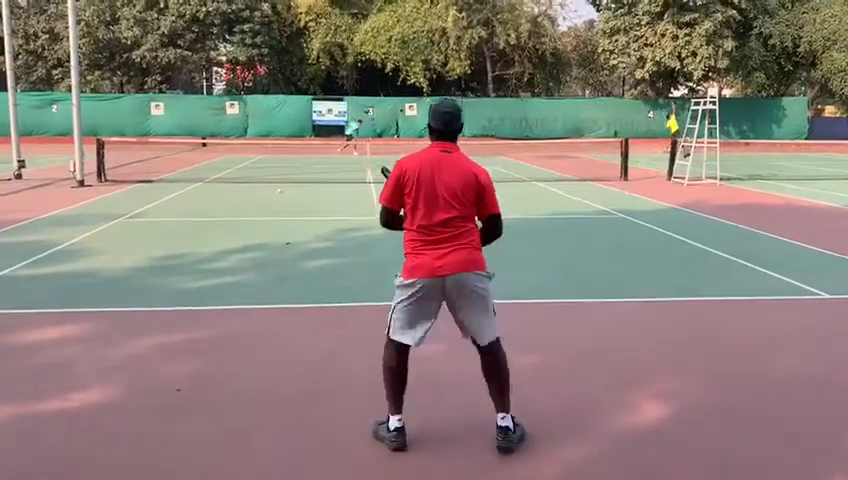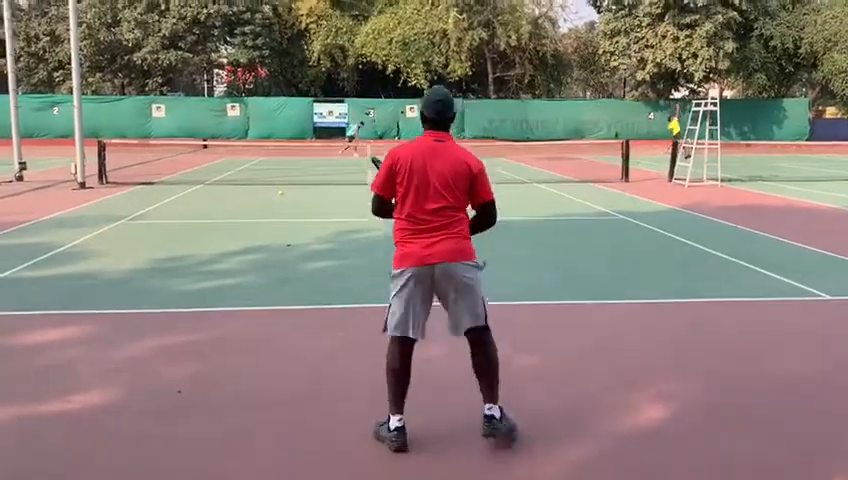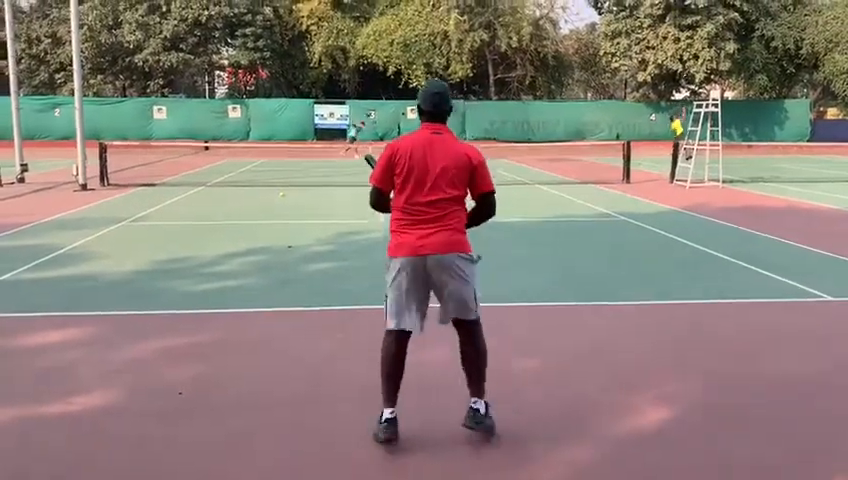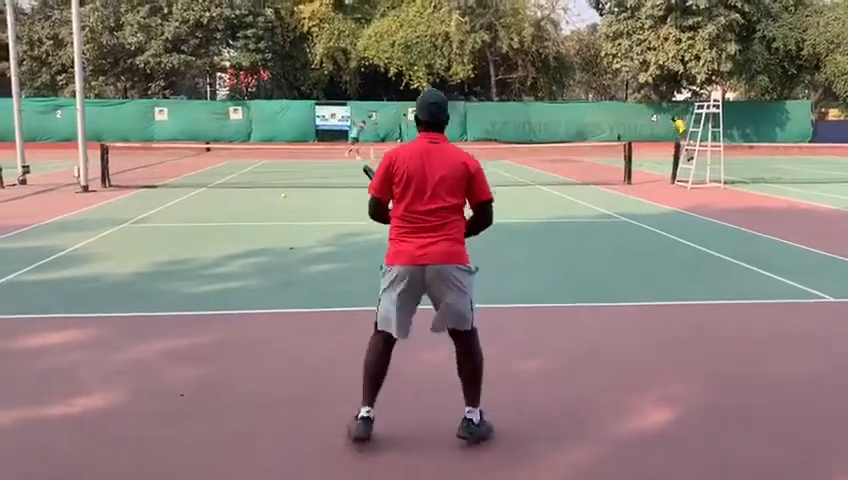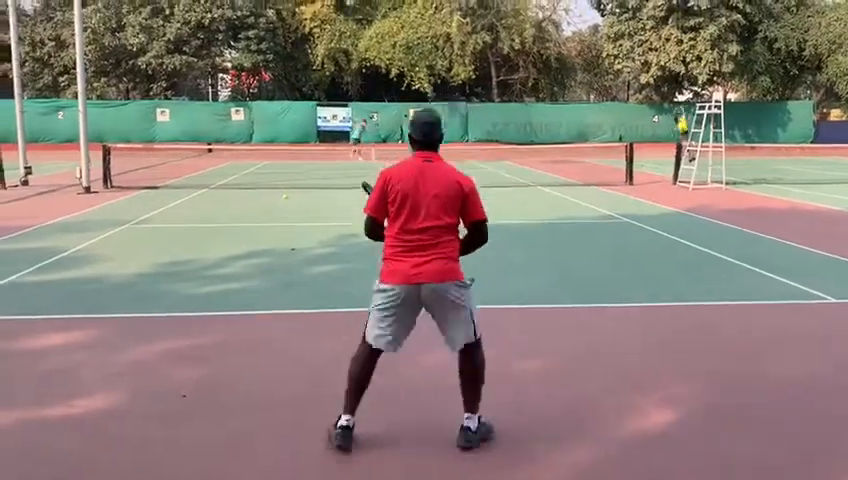
dt=0.1s
person 1, frame 1
left shoulder: (405, 166)
right shoulder: (477, 172)
left elbow: (387, 220)
right elbow: (493, 228)
left hip: (419, 272)
right hip: (467, 270)
left knee: (396, 343)
right knee: (489, 345)
left ankle: (395, 425)
right ankle: (506, 425)
person 1, frame 2
left shoulder: (398, 155)
right shoulder: (469, 161)
left elbow: (379, 208)
right elbow: (487, 217)
left hip: (411, 261)
right hip: (457, 259)
left knee: (401, 340)
right knee: (478, 335)
left ankle: (395, 425)
right ankle: (493, 414)
person 1, frame 3
left shoulder: (397, 148)
right shoulder: (469, 154)
left elbow: (377, 202)
right elbow: (487, 209)
left hip: (405, 252)
right hip: (452, 251)
left knee: (397, 334)
right knee: (469, 326)
left ankle: (388, 417)
right ankle: (478, 407)
person 1, frame 4
left shoulder: (394, 157)
right shoulder: (467, 163)
left elbow: (376, 212)
right elbow: (485, 217)
left hip: (403, 262)
right hip: (450, 262)
left knee: (383, 336)
right knee: (465, 337)
left ankle: (364, 416)
right ankle: (472, 418)
person 1, frame 5
left shoulder: (390, 176)
right shoulder: (461, 181)
left elbow: (371, 230)
right elbow: (479, 235)
left hip: (397, 279)
right hip: (445, 278)
left knee: (369, 348)
right knee: (470, 345)
left ankle: (345, 425)
right ankle: (471, 424)
